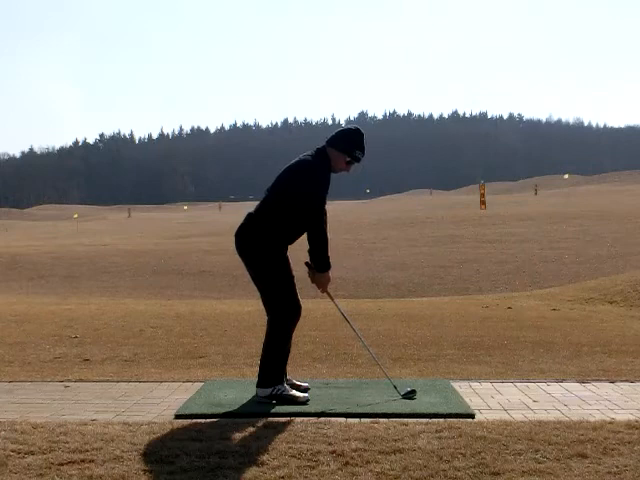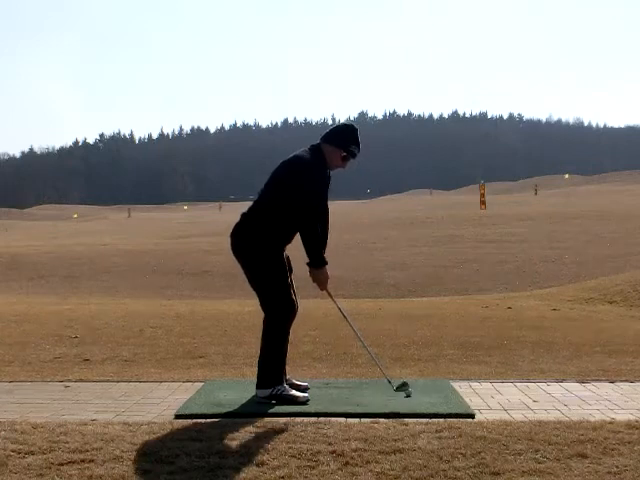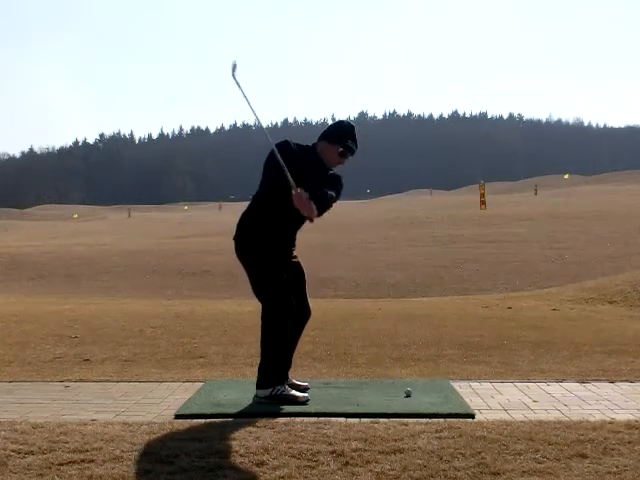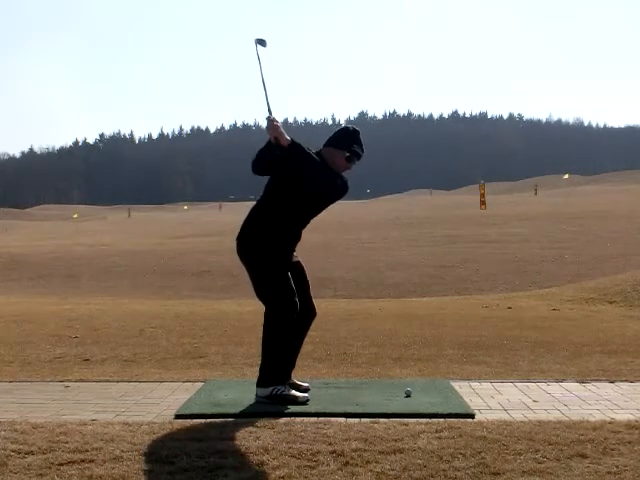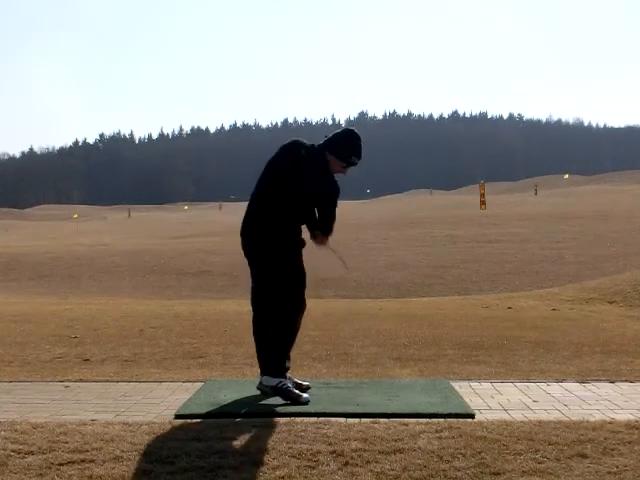
dt=1s
person 1, frame 1
left shoulder: (314, 168)
right shoulder: (313, 170)
left elbow: (314, 220)
right elbow: (315, 222)
left wrist: (317, 264)
right wrist: (322, 267)
left hip: (265, 242)
right hip: (260, 243)
left knee: (285, 310)
right knee: (286, 310)
left ankle: (277, 377)
right ankle: (269, 385)
person 1, frame 2
left shoulder: (318, 172)
right shoulder: (303, 166)
left elbow: (319, 218)
right elbow: (306, 220)
left wrist: (317, 261)
right wrist: (318, 264)
left hip: (270, 244)
right hip: (253, 242)
left knee: (286, 308)
right knee: (280, 308)
left ankle: (277, 376)
right ankle: (268, 384)
person 1, frame 3
left shoulder: (332, 179)
right shoulder: (288, 151)
left elbow: (327, 199)
right elbow: (270, 181)
left wrist: (312, 206)
right wrist: (293, 196)
left hip: (283, 244)
right hip: (255, 239)
left knee: (299, 310)
right knee: (278, 306)
left ankle: (280, 374)
right ankle: (268, 384)
person 1, frame 4
left shoulder: (338, 185)
right shoulder: (291, 155)
left elbow: (317, 175)
right elbow: (259, 166)
left wrist: (287, 143)
right wrist: (275, 142)
left hip: (284, 248)
right hip: (257, 243)
left knee: (305, 312)
right knee: (283, 308)
left ankle: (282, 376)
right ankle: (269, 385)
person 1, frame 5
left shoulder: (294, 149)
right shoulder: (327, 185)
right elbow: (326, 220)
left wrist: (313, 229)
right wrist: (321, 234)
left hip: (252, 235)
right hip: (281, 240)
left knee: (264, 306)
right knee: (291, 306)
left ankle: (271, 373)
right ankle: (274, 375)
